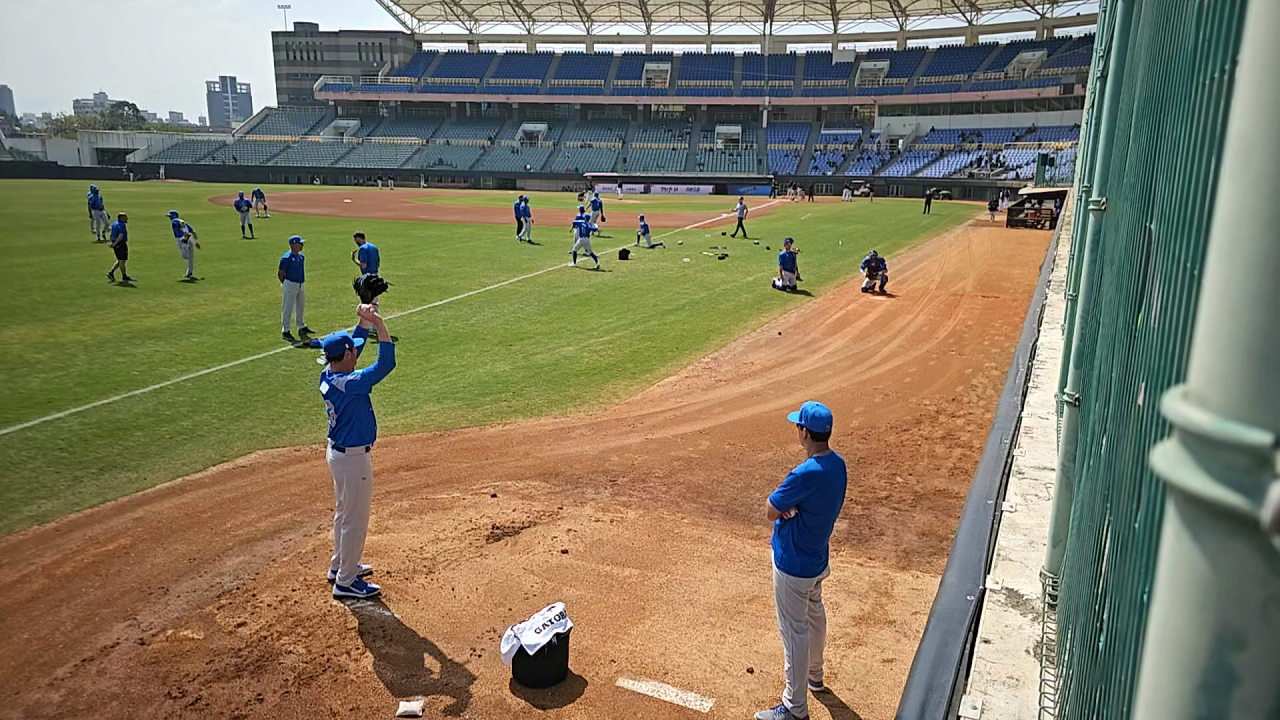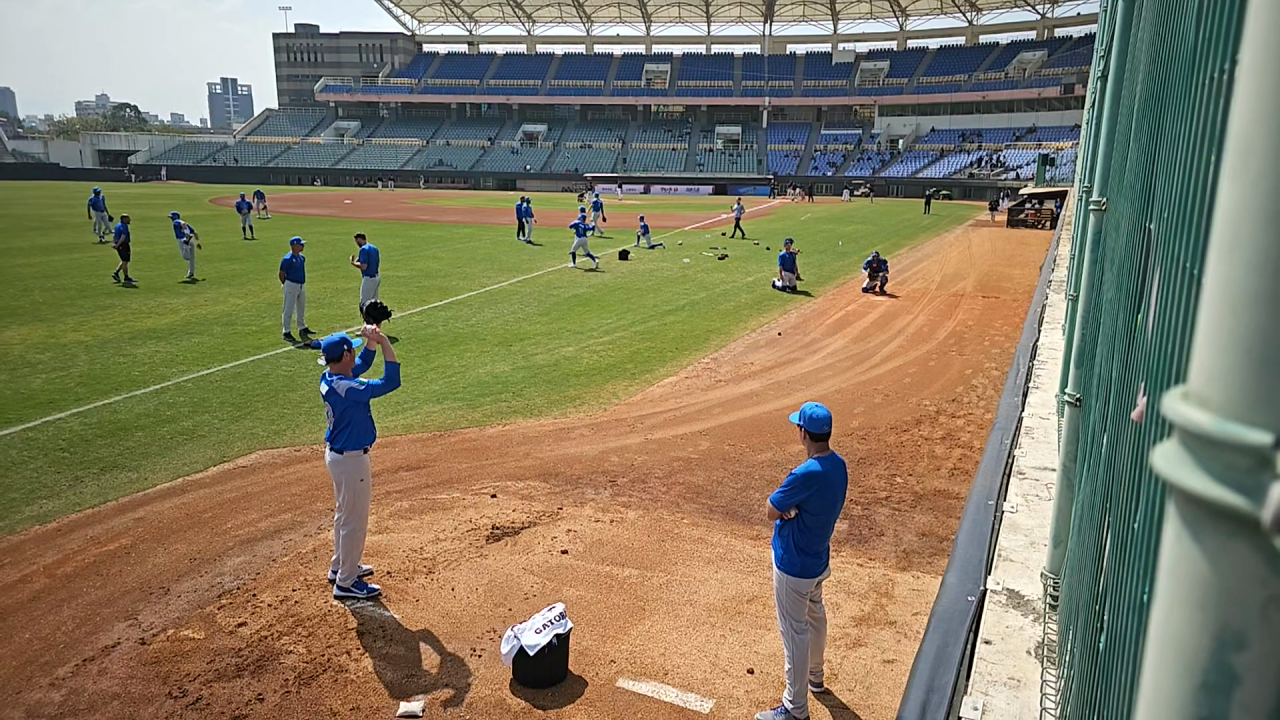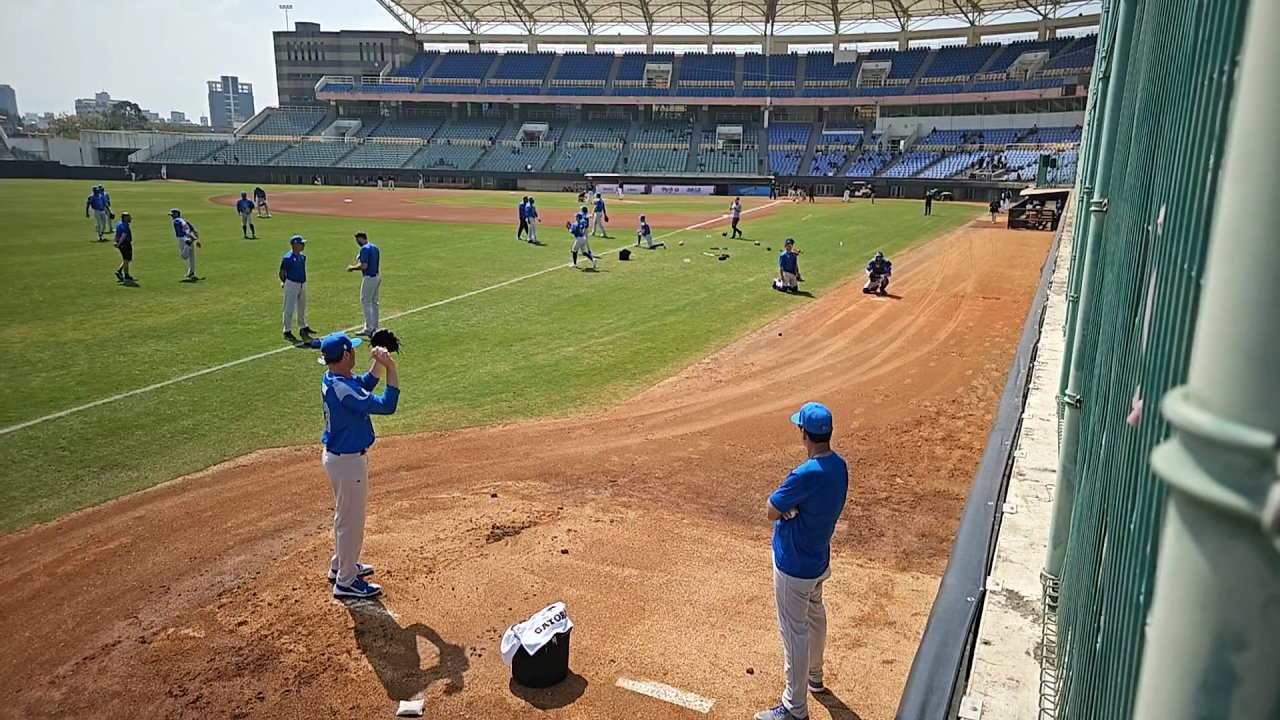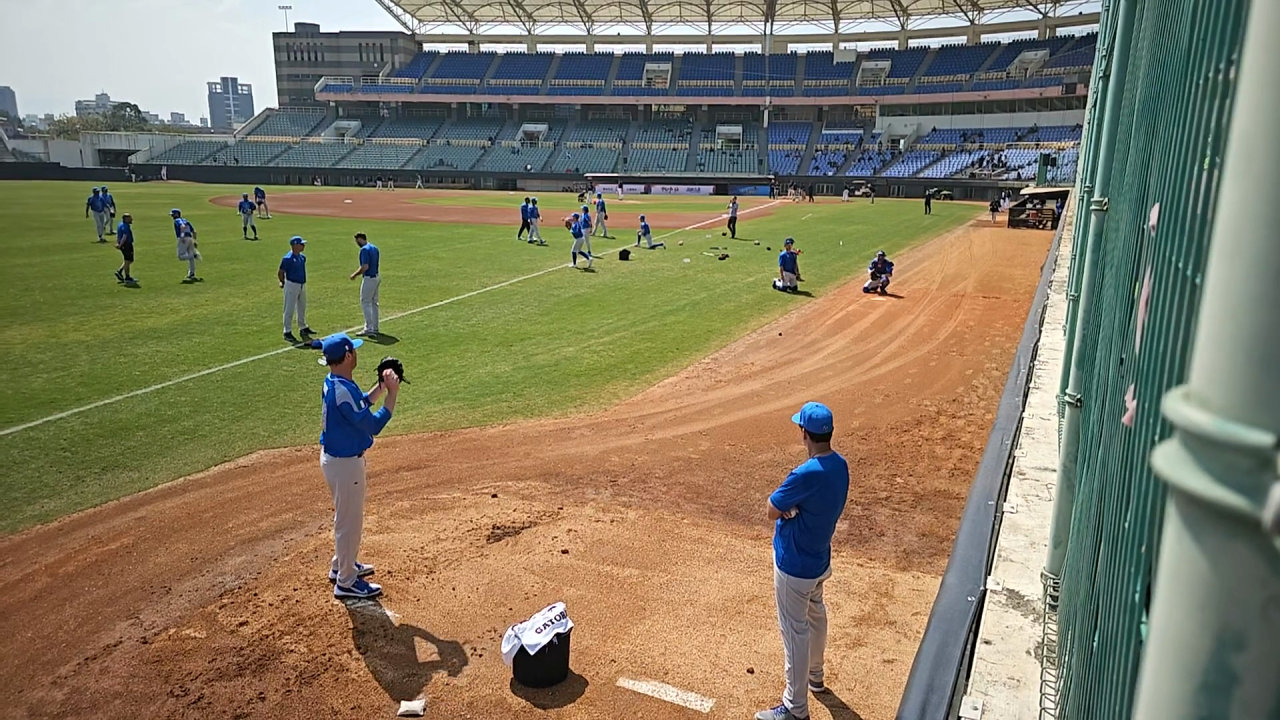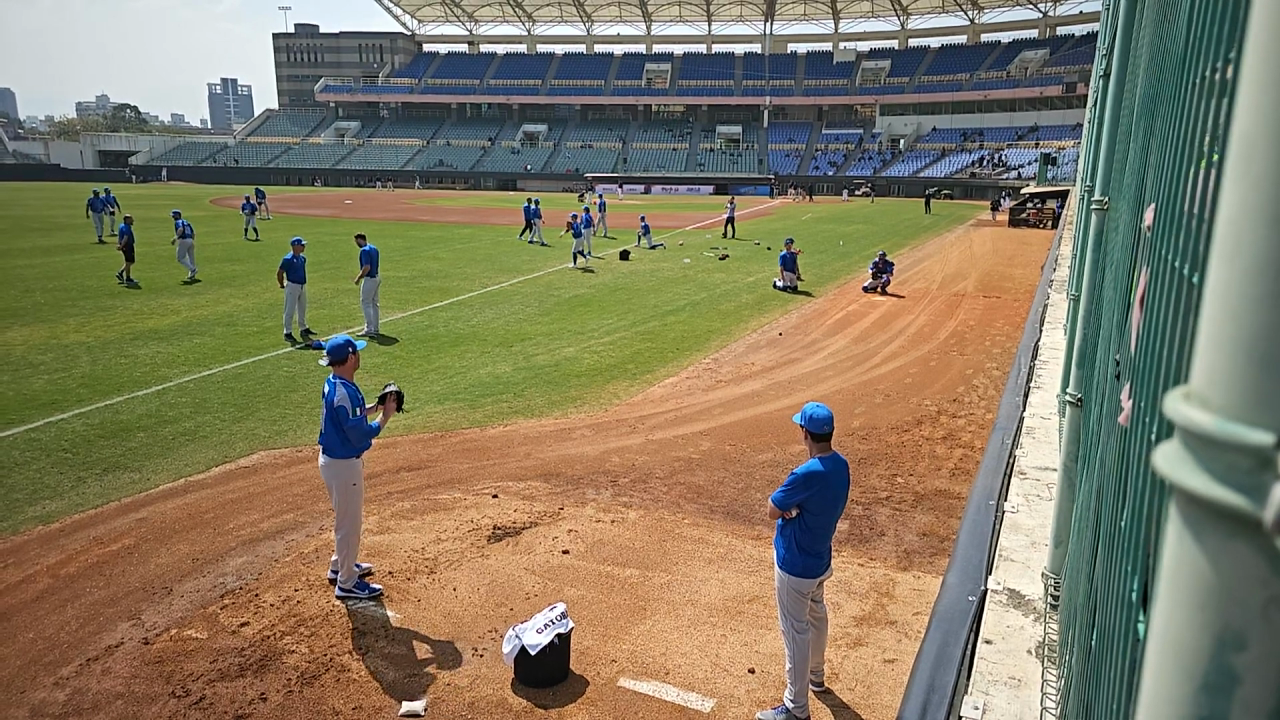
dt=1s
person 1, frame 1
left shoulder: (806, 474)
right shoulder: (838, 465)
left elbow: (771, 512)
left wrist: (784, 505)
right wrist: (791, 505)
left hip: (793, 564)
right hip: (817, 558)
left knee: (794, 631)
right knee: (815, 615)
right ankle: (814, 675)
person 1, frame 2
left shoulder: (806, 474)
right shoulder: (839, 465)
left elbow: (771, 511)
left wrist: (784, 505)
right wrist: (791, 506)
left hip: (794, 565)
right hip: (818, 558)
left knee: (795, 632)
right knee: (815, 616)
right ankle: (815, 675)
person 1, frame 3
left shoulder: (806, 475)
right shoulder: (839, 466)
left elbow: (772, 511)
left wrist: (785, 505)
right wrist: (791, 506)
left hip: (794, 565)
right hip: (818, 559)
left knee: (795, 632)
right knee: (815, 617)
right ankle: (814, 675)
person 1, frame 4
left shoulder: (806, 474)
right shoulder: (840, 465)
left elbow: (772, 510)
left wrist: (787, 504)
right wrist: (793, 505)
left hip: (795, 565)
right hip: (819, 559)
left knee: (795, 631)
right knee: (815, 616)
right ankle: (815, 675)
person 1, frame 5
left shoulder: (807, 474)
right shoulder: (841, 466)
left elbow: (773, 511)
right wrist: (793, 506)
left hip: (796, 565)
right hip: (820, 559)
left knee: (796, 632)
right knee: (816, 616)
right ankle: (816, 675)
person 2, frame 1
left shoulder: (328, 375)
right shoulder: (348, 384)
left elbow: (354, 343)
right elbow: (386, 363)
left wrist: (365, 320)
right wrist: (378, 322)
left hip: (338, 451)
right hip: (353, 458)
left knee: (345, 513)
right knee: (355, 519)
left ankle: (340, 566)
right ankle: (346, 582)
person 2, frame 2
left shoulder: (329, 379)
right shoulder: (346, 388)
left elbow: (362, 363)
right elbow: (391, 382)
left wrist: (372, 340)
right wrist: (384, 342)
left hip: (338, 454)
right hip: (351, 460)
left knee: (345, 514)
right knee: (354, 520)
left ankle: (341, 566)
right ankle: (346, 582)
person 2, frame 3
left shoulder: (333, 379)
right shoulder: (342, 389)
left elbow: (364, 385)
right elbow: (387, 406)
left wrist: (379, 363)
right wrist: (391, 368)
left hip: (338, 455)
right hip: (348, 461)
left knee: (346, 514)
right knee: (351, 519)
left ankle: (341, 565)
right ankle: (345, 582)
person 2, frame 4
left shoulder: (335, 382)
right shoulder: (343, 390)
left elbow: (360, 405)
right elbow: (373, 425)
left wrist: (382, 385)
right wrist: (392, 394)
left hip: (336, 456)
right hip: (345, 462)
left knee: (347, 516)
right knee: (350, 520)
left ankle: (342, 565)
right ankle: (346, 582)
person 2, frame 5
left shoulder: (334, 383)
right shoulder: (344, 393)
right elbow: (359, 436)
left wrist: (376, 406)
right wrist: (386, 415)
left hip: (333, 458)
right hip: (343, 464)
left knee: (347, 518)
right knee: (349, 522)
left ankle: (341, 565)
right ankle: (347, 583)
